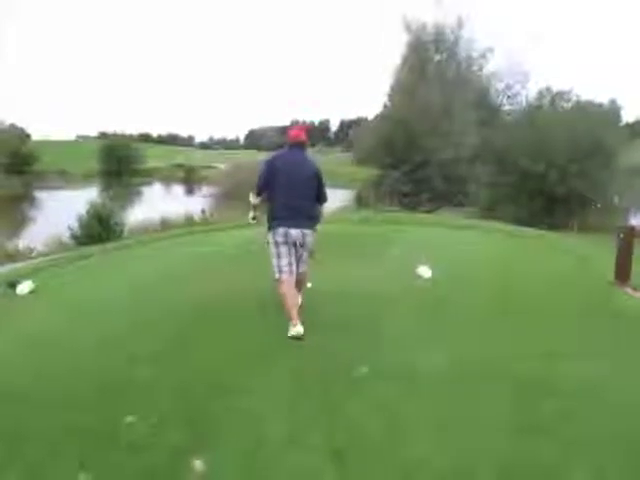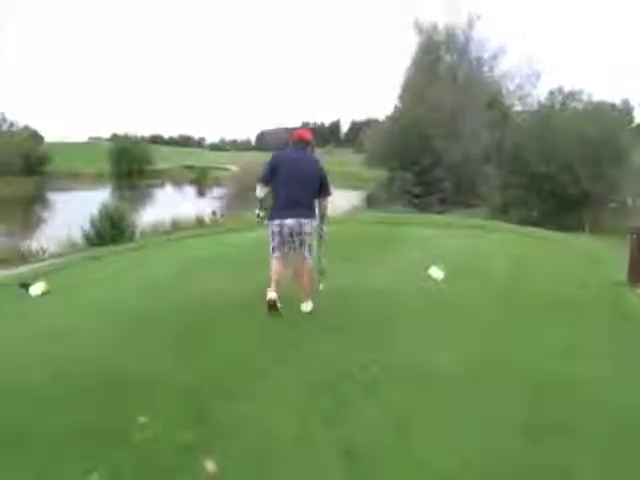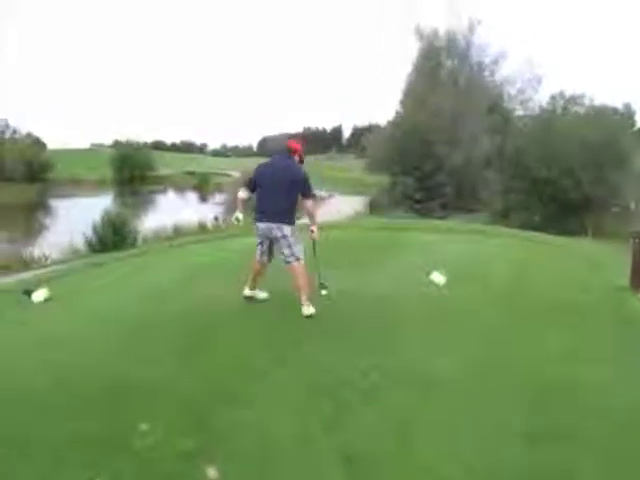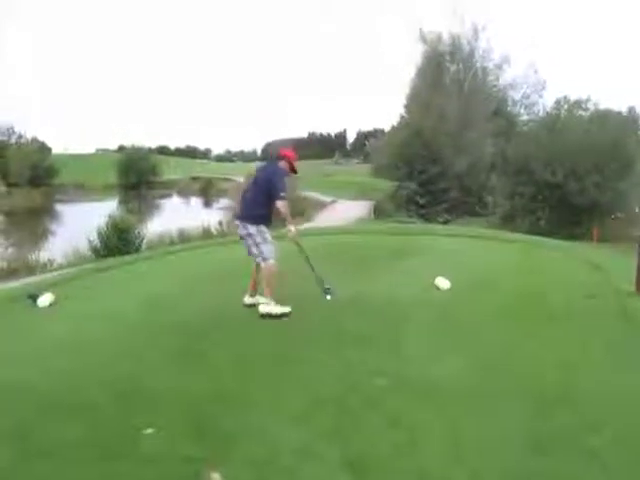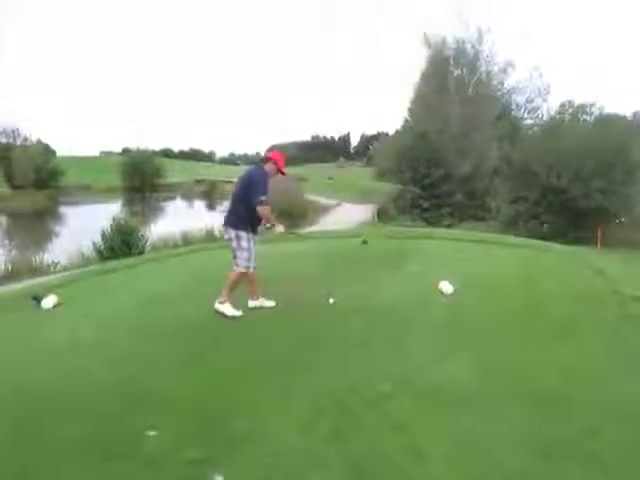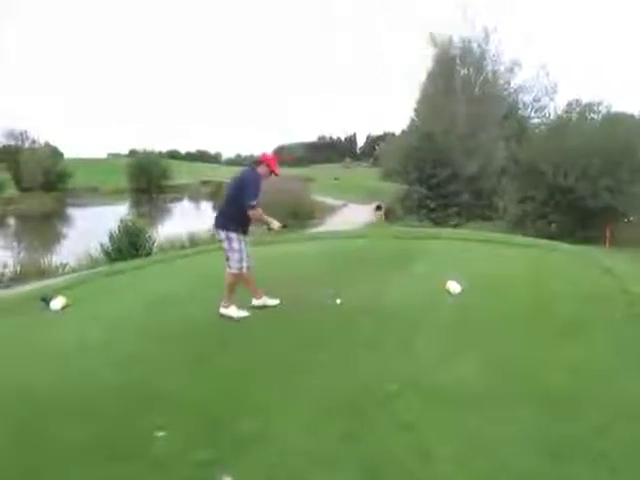
dt=0.3s
person 1, frame 1
left shoulder: (273, 162)
right shoulder: (313, 166)
left elbow: (257, 194)
right elbow: (320, 202)
left wrist: (254, 210)
right wrist: (315, 223)
left hip: (280, 227)
right hip: (306, 227)
left knee: (285, 276)
right knee: (301, 269)
left ankle: (295, 323)
right ankle: (296, 298)
person 1, frame 2
left shoulder: (278, 158)
right shoulder: (316, 164)
left elbow: (262, 186)
right elbow: (323, 197)
left wrist: (259, 208)
right wrist: (322, 220)
left hip: (279, 218)
right hip: (306, 218)
left knee: (277, 256)
right knee: (305, 258)
left ankle: (272, 291)
right ankle: (306, 301)
person 1, frame 3
left shoulder: (263, 167)
right shoulder: (298, 171)
left elbow: (244, 191)
right elbow: (308, 200)
left wrist: (239, 211)
right wrist: (313, 224)
left hip: (261, 221)
right hip: (283, 224)
left knee: (261, 257)
right knee: (296, 262)
left ankle: (250, 289)
right ankle: (306, 304)
person 1, frame 4
left shoulder: (263, 170)
right shoulder: (277, 174)
left elbow: (250, 197)
right elbow: (280, 203)
right wrist: (290, 224)
left hip: (245, 221)
right hip: (254, 224)
left knee: (260, 260)
right knee: (269, 262)
left ankle: (251, 295)
right ankle: (267, 304)
person 1, frame 5
left shoulder: (254, 173)
right shoulder: (260, 176)
right elbow: (261, 207)
left wrist: (266, 221)
right wrist: (276, 224)
left hip: (241, 225)
right hip: (239, 227)
left knee: (250, 265)
right knee: (242, 267)
left ankle: (254, 298)
right ankle: (222, 301)
person 1, frame 6
left shoulder: (249, 176)
right shoulder: (251, 179)
left elbow: (251, 208)
right elbow: (252, 212)
left wrist: (267, 219)
right wrist: (270, 222)
left hip: (236, 227)
right hip: (229, 228)
left knee: (245, 264)
right knee: (236, 267)
left ankle: (258, 298)
right ankle: (226, 305)
